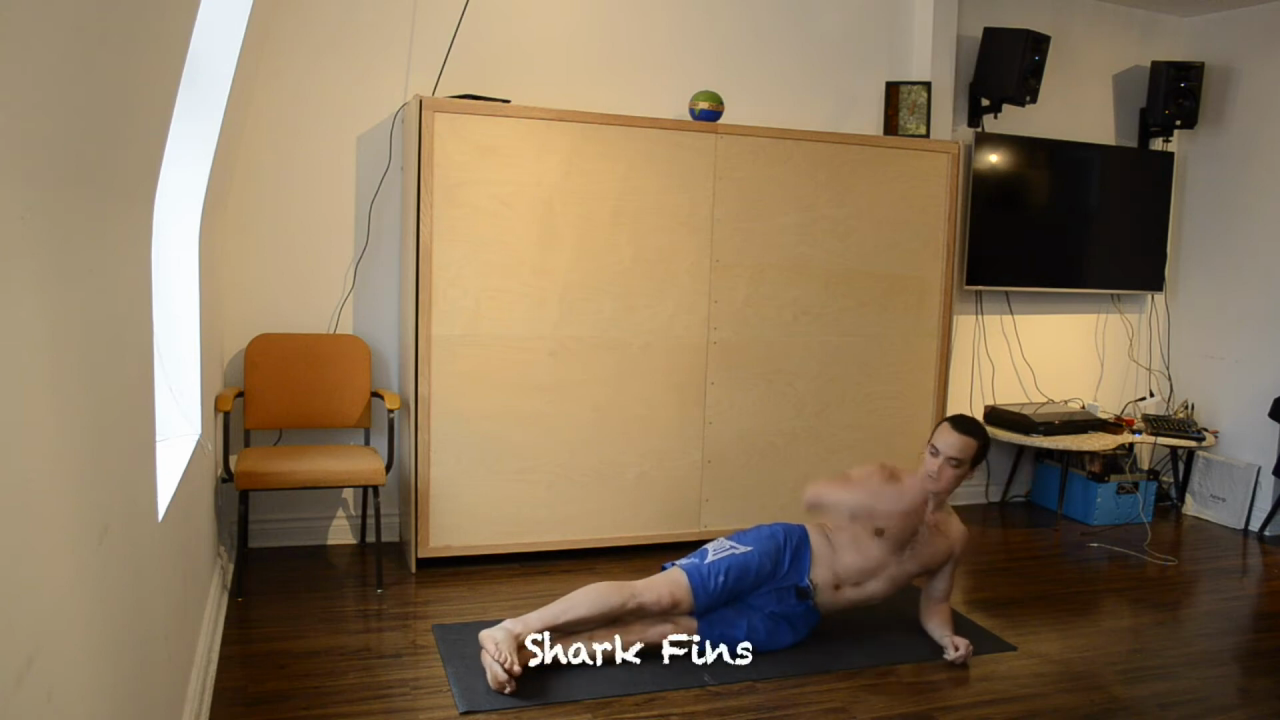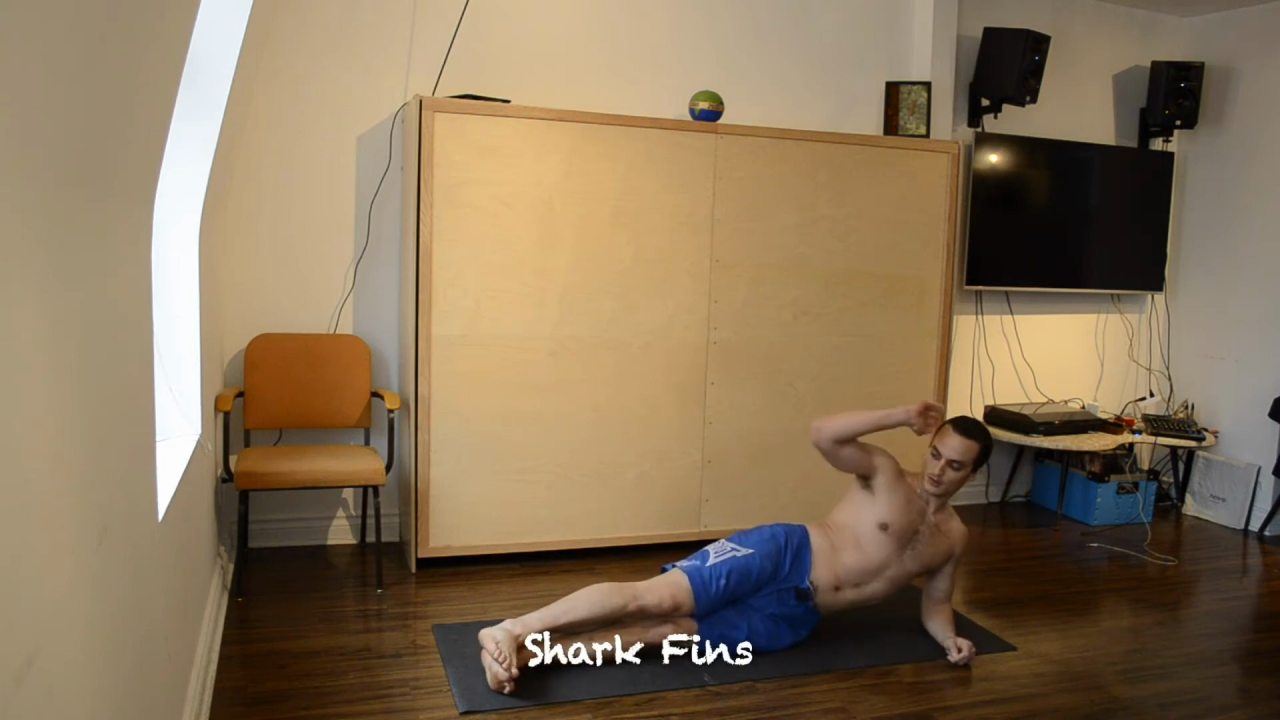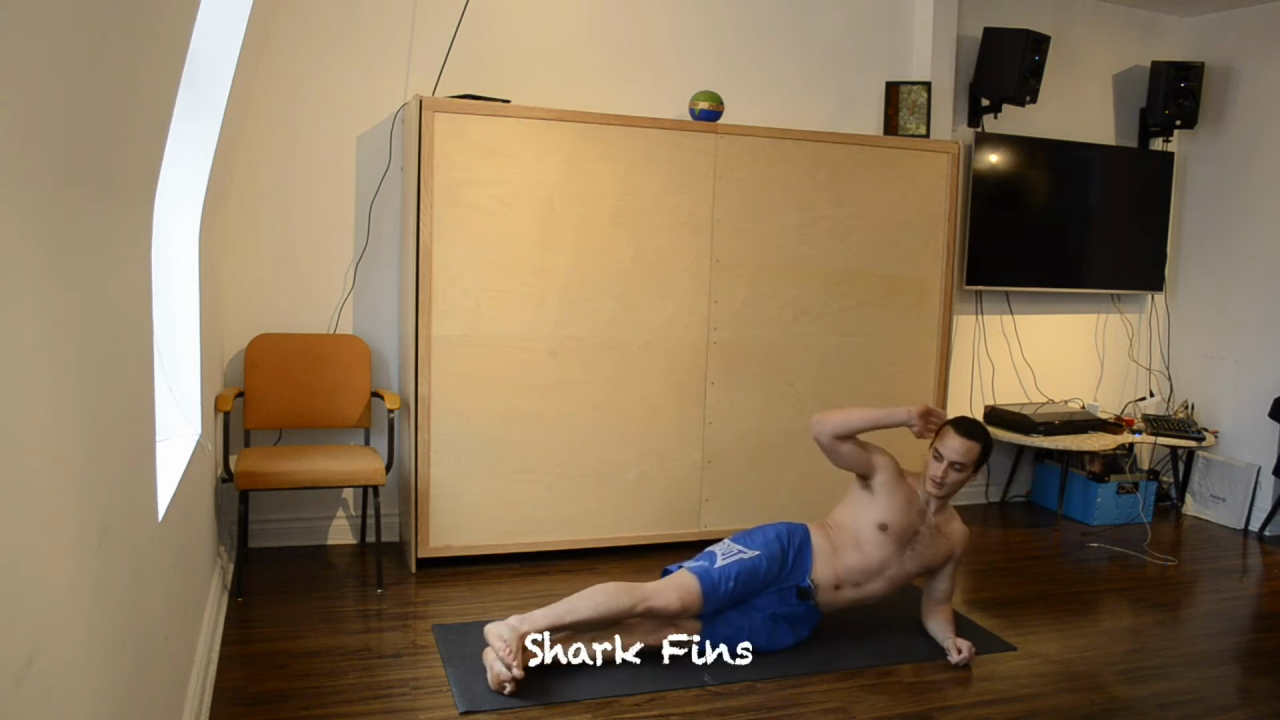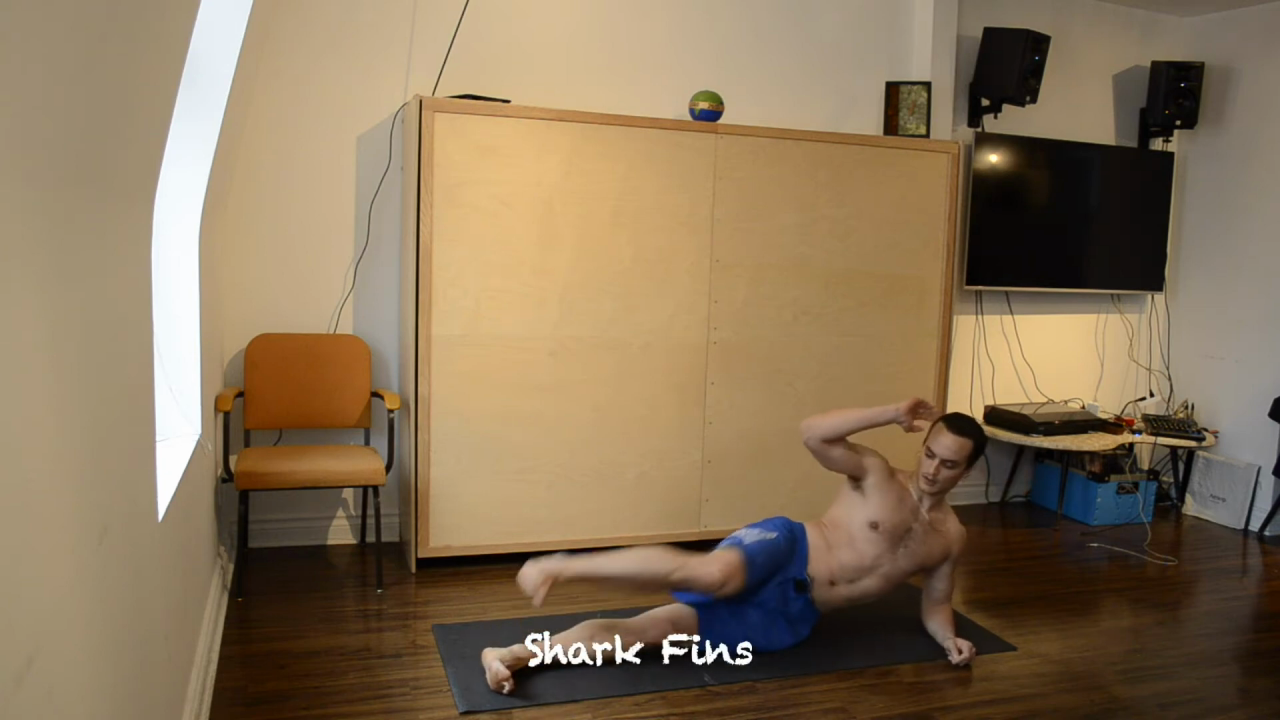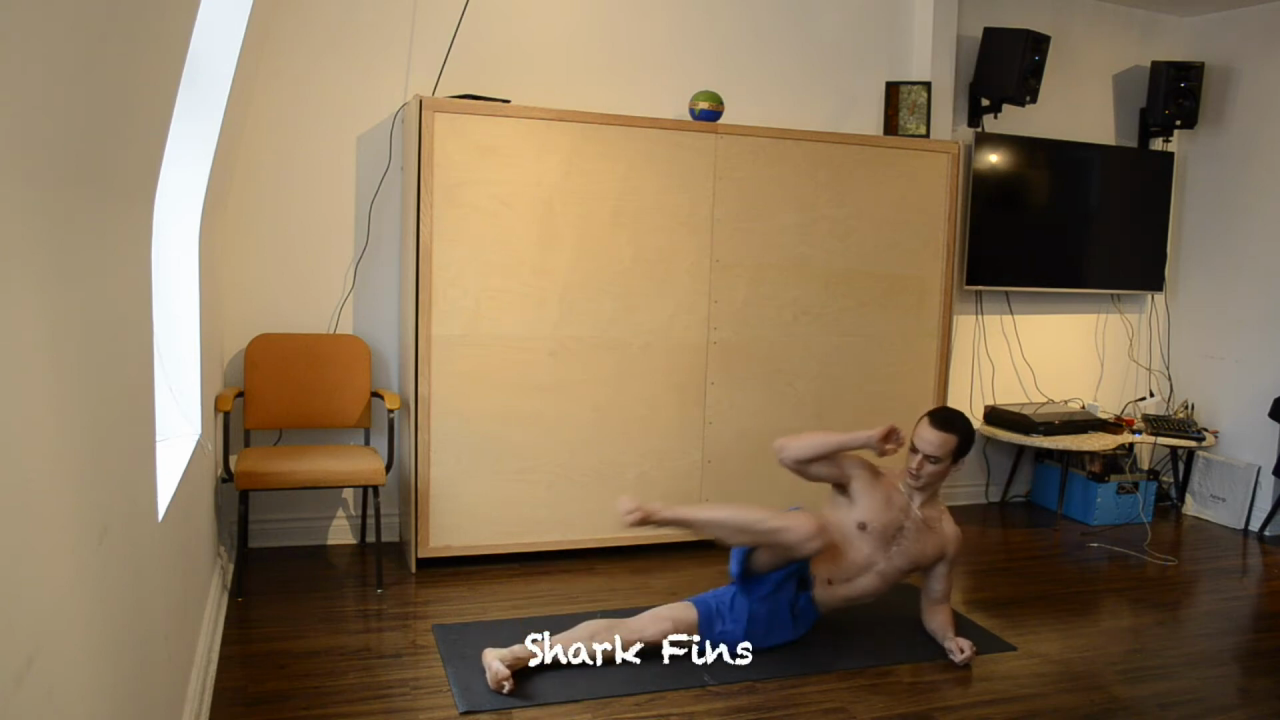
dt=0.2s
person 1, frame 1
left shoulder: (953, 537)
right shoulder: (884, 478)
left elbow: (934, 602)
right elbow: (816, 496)
left wrist: (948, 635)
right wrist: (905, 496)
left hip: (791, 616)
right hip: (782, 554)
left knee: (667, 630)
right knee: (656, 598)
left ankle: (524, 653)
right ankle: (510, 632)
person 1, frame 2
left shoulder: (953, 538)
right shoulder: (885, 473)
left elbow: (935, 605)
right elbow: (824, 432)
left wrist: (951, 639)
right wrist: (904, 415)
left hip: (791, 616)
right hip: (781, 556)
left knee: (667, 630)
right knee: (656, 599)
left ankle: (526, 654)
right ankle: (511, 632)
person 1, frame 3
left shoulder: (954, 537)
right shoulder: (885, 473)
left elbow: (935, 604)
right elbow: (823, 427)
left wrist: (950, 638)
right wrist: (904, 416)
left hip: (793, 615)
right hip: (782, 553)
left knee: (669, 631)
right knee: (667, 599)
left ankle: (521, 654)
right ankle: (516, 628)
person 1, frame 4
left shoulder: (951, 538)
right shoulder: (877, 475)
left elbow: (935, 603)
right elbow: (813, 432)
left wrist: (950, 639)
right wrist: (893, 414)
left hip: (792, 615)
right hip: (783, 552)
left knee: (668, 626)
right knee: (714, 574)
left ankle: (520, 653)
right ankle: (562, 566)
person 1, frame 5
left shoulder: (946, 536)
right shoulder: (865, 477)
left elbow: (935, 602)
right elbow: (787, 451)
left wrist: (949, 638)
right wrist: (867, 440)
left hip: (792, 614)
right hip: (774, 572)
left knee: (660, 628)
right knee: (807, 530)
left ankle: (520, 656)
